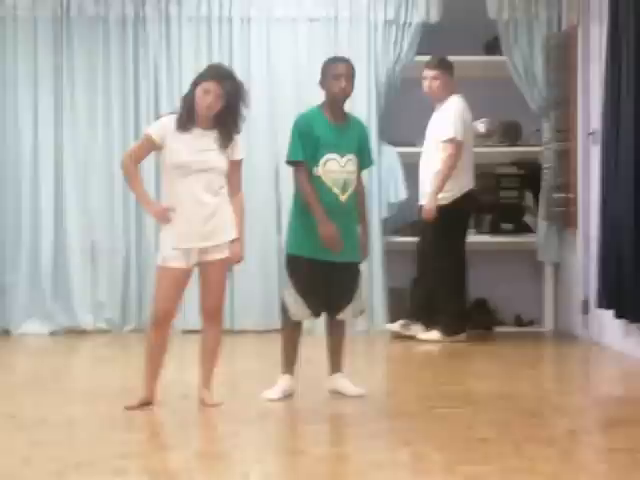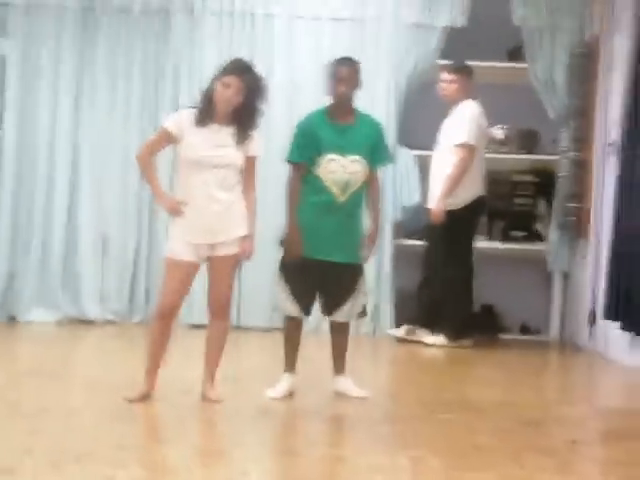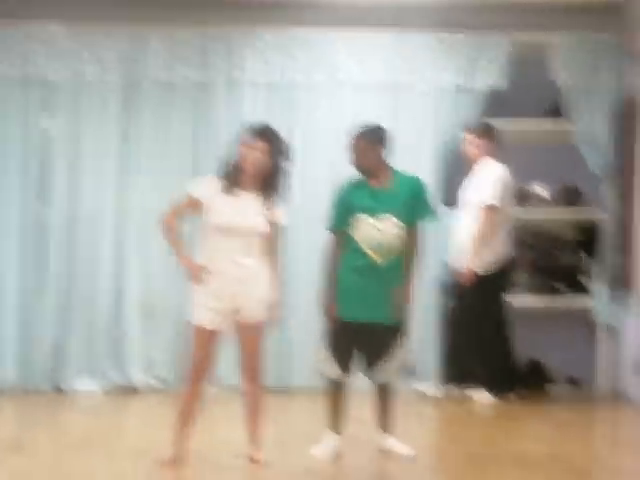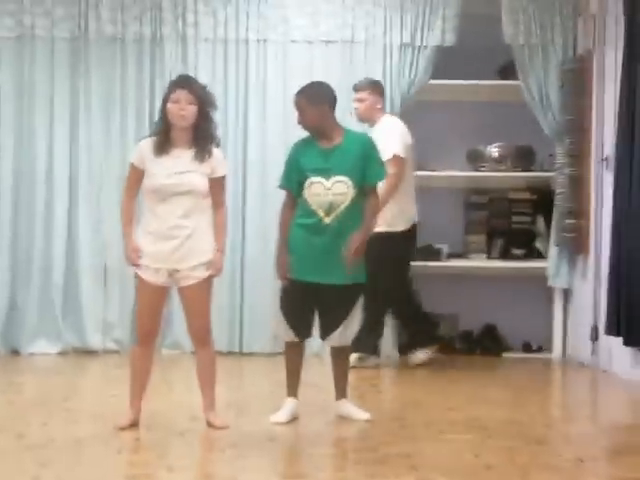
dt=0.5s
person 1, frame 1
left shoulder: (229, 139)
right shoulder: (168, 128)
left elbow: (235, 192)
right elbow: (129, 162)
left wrist: (238, 238)
right wrist: (149, 204)
left hip: (218, 235)
right hip: (178, 235)
left knee: (213, 314)
right knee: (161, 315)
left ankle: (205, 387)
right ankle: (149, 390)
person 1, frame 2
left shoulder: (246, 135)
right shoulder: (185, 121)
left elbow: (248, 188)
right elbow: (145, 154)
left wrist: (249, 233)
right wrist: (162, 197)
left hip: (228, 230)
right hip: (188, 228)
left knee: (220, 309)
right knee: (166, 307)
left ankle: (208, 383)
right ankle: (149, 382)
person 1, frame 3
left shoulder: (269, 202)
right shoulder: (211, 188)
left elbow: (270, 253)
right elbow: (169, 220)
left wrist: (274, 296)
right wrist: (187, 261)
left hip: (252, 294)
right hip: (211, 293)
left knee: (252, 372)
right knee: (197, 373)
left ankle: (254, 444)
right ankle: (178, 445)
person 1, frame 4
left shoulder: (211, 155)
right shoulder: (146, 150)
left elbow: (219, 206)
right elbow: (129, 196)
left wrist: (219, 249)
right wrist: (128, 239)
left hip: (195, 254)
right hip: (152, 252)
left knee: (202, 335)
right knee: (145, 335)
left ankle: (210, 408)
right ankle: (134, 409)
person 2, frame 1
left shoulder: (358, 128)
right shoulder: (306, 123)
right elbow: (301, 176)
left wrist: (363, 226)
right wrist: (322, 221)
left hip: (346, 237)
right hip: (308, 237)
left knee: (340, 309)
right knee: (295, 309)
left ankle: (337, 374)
right ankle: (286, 376)
person 2, frame 2
left shoulder: (371, 128)
right shoulder: (311, 124)
left elbow: (372, 179)
right elbow: (296, 177)
left wrist: (375, 223)
right wrist: (292, 226)
left hip: (346, 236)
right hip: (309, 234)
left knee: (342, 310)
right knee: (294, 307)
left ankle: (340, 376)
right ankle: (288, 375)
person 2, frame 3
left shoulder: (410, 187)
right shoulder: (349, 193)
left elbow: (413, 240)
right elbow: (337, 244)
left wrist: (405, 286)
right wrist: (329, 290)
left hip: (387, 296)
right hip: (348, 297)
left knee: (384, 369)
right knee: (336, 368)
left ankle: (385, 433)
right ankle: (333, 433)
person 2, frame 4
left shoulder: (361, 145)
right shoulder: (300, 151)
left elbow: (372, 197)
right elbow: (290, 203)
left wrist: (362, 235)
right wrist: (282, 250)
left hip: (343, 259)
right hip: (302, 258)
left knee: (340, 334)
right knee: (294, 331)
left ankle: (342, 400)
right ankle: (291, 400)
person 3, frame 1
left shoulder: (454, 107)
right shoulder: (443, 109)
left elbow: (452, 153)
left wrist: (432, 197)
left hip: (449, 200)
right hip: (441, 199)
left knee: (445, 262)
right knee: (429, 260)
left ankle: (451, 325)
right ankle: (418, 319)
person 3, frame 2
left shoulder: (469, 111)
right shoulder: (457, 112)
left elbow: (464, 158)
left wrist: (441, 199)
left hip: (458, 205)
right hip: (450, 204)
left knee: (452, 267)
right knee: (436, 266)
left ankle: (455, 330)
right ankle: (424, 324)
person 3, frame 3
left shoulder: (492, 173)
right shoulder: (480, 173)
left elbow: (488, 218)
left wrist: (468, 260)
right wrist: (463, 260)
left hip: (484, 265)
right hip: (472, 264)
left knee: (485, 325)
right knee: (461, 322)
left ankle: (498, 384)
right ankle: (458, 377)
person 3, frame 4
left shoulder: (391, 128)
right shoulder: (376, 132)
left elbow: (395, 173)
left hip: (393, 226)
right hip: (377, 225)
left knee: (392, 288)
right knee: (373, 289)
left ankle: (423, 338)
right ankle: (366, 348)
